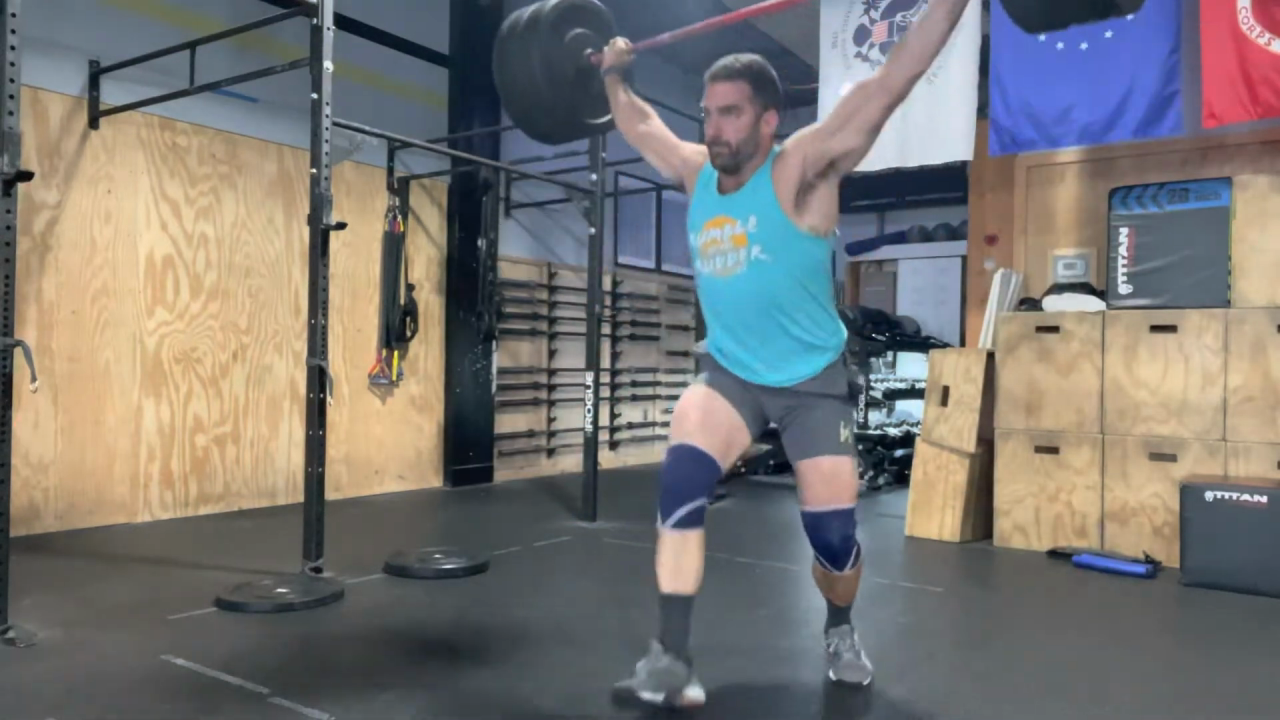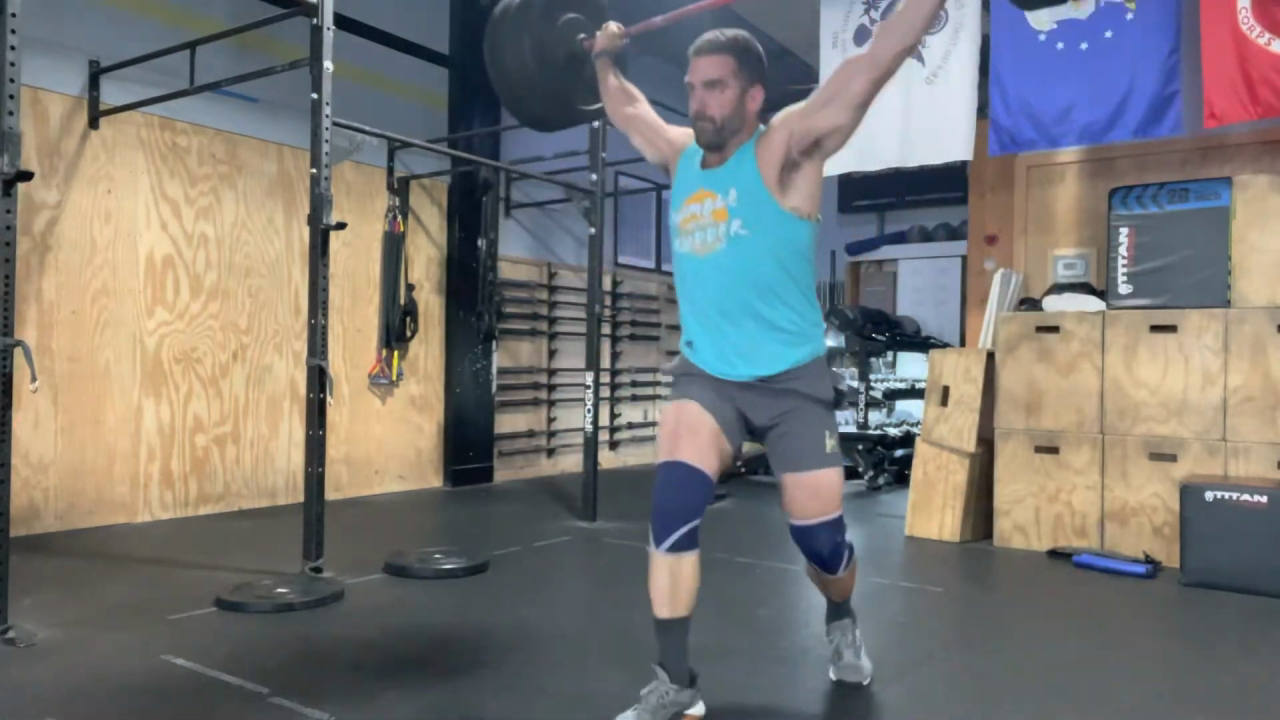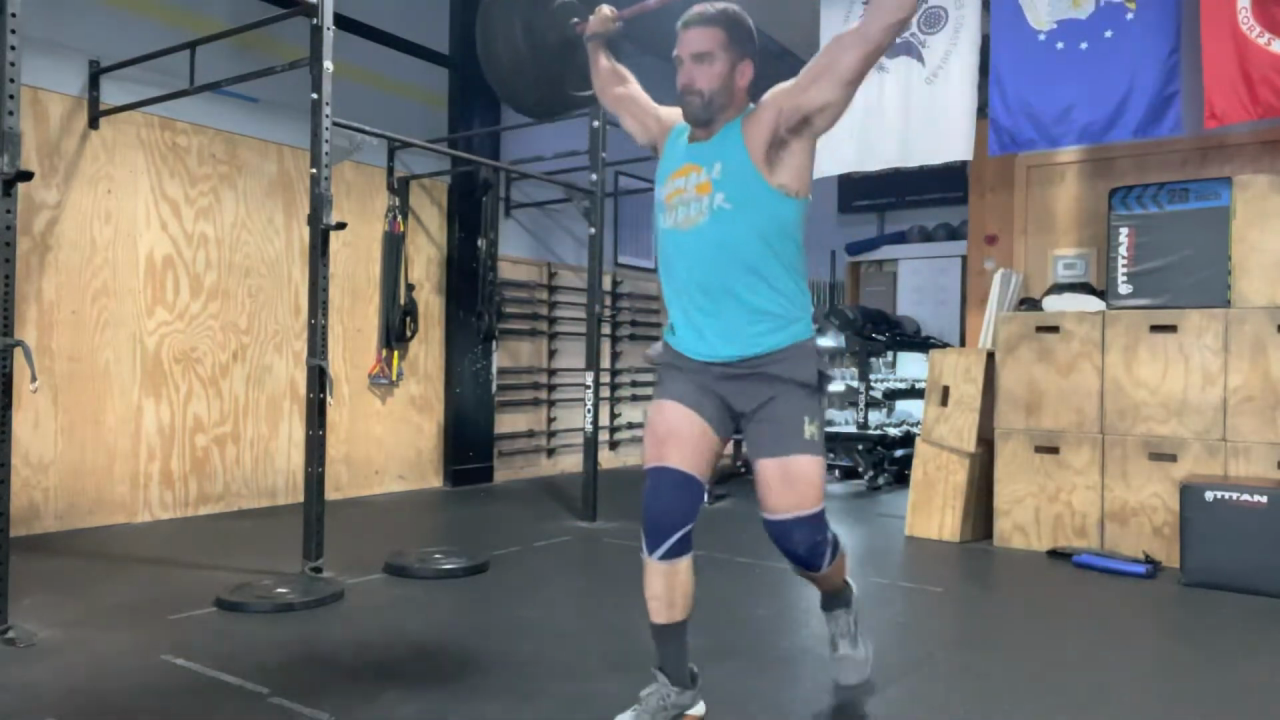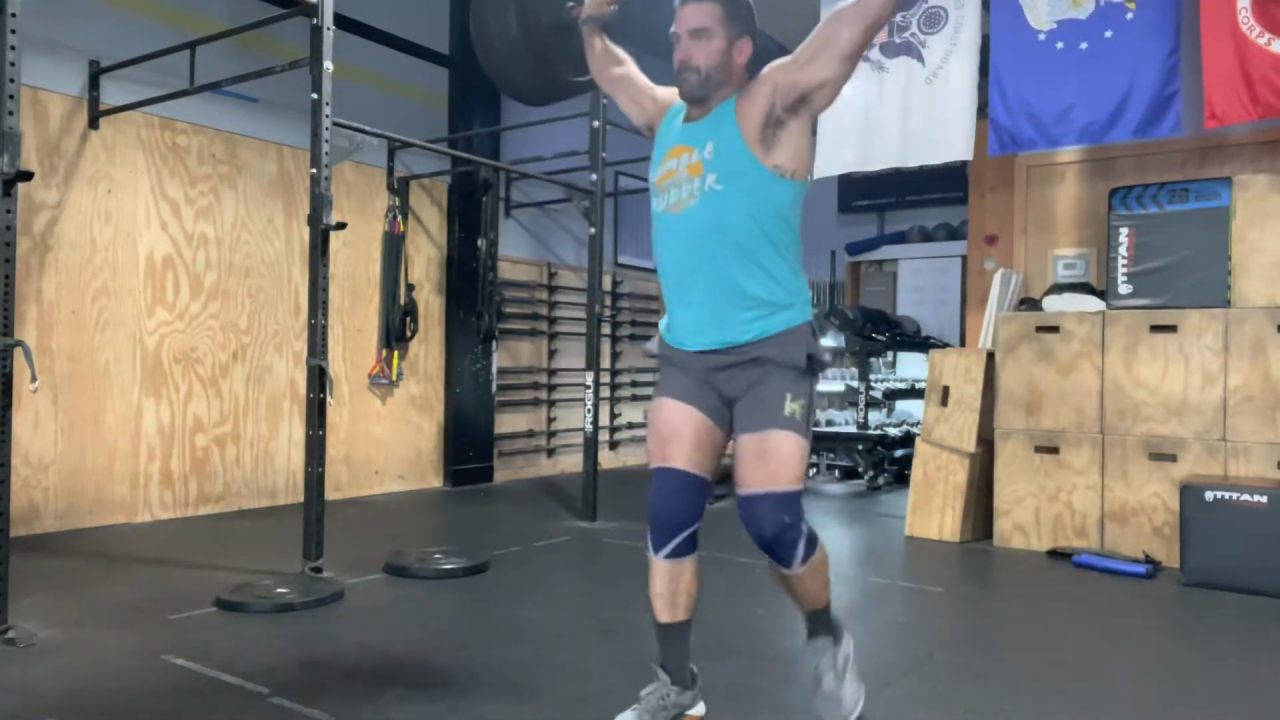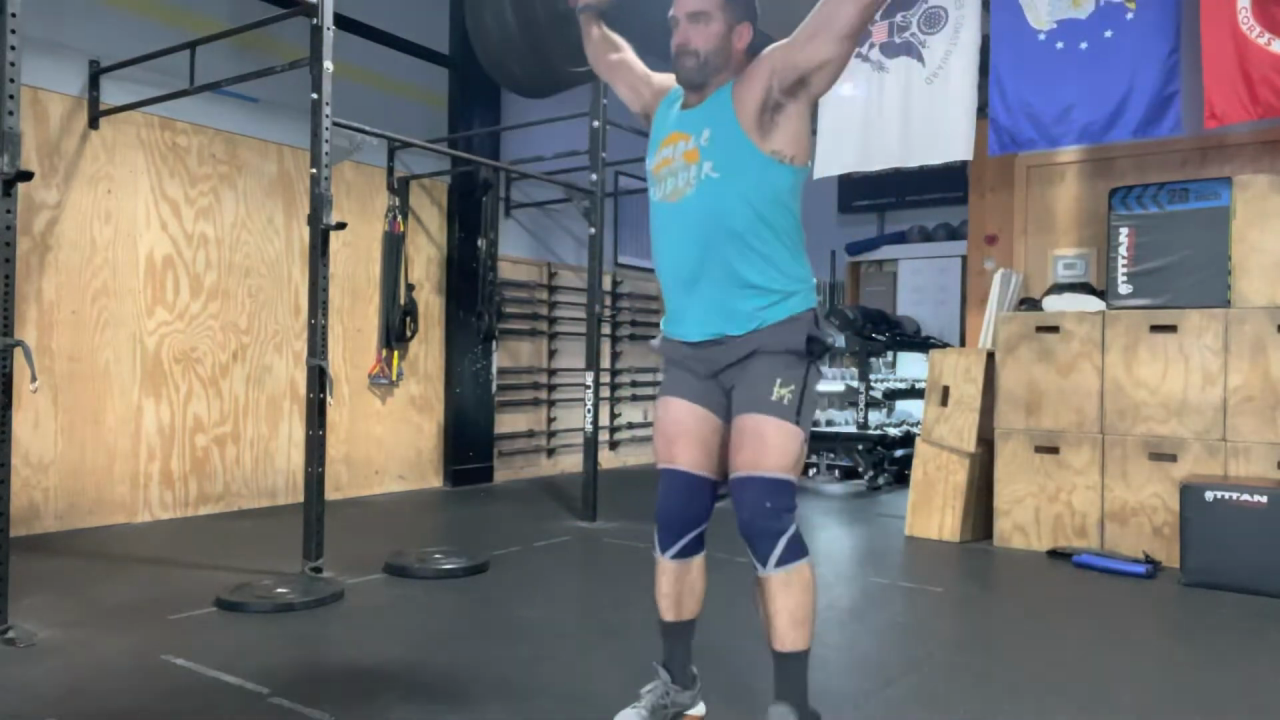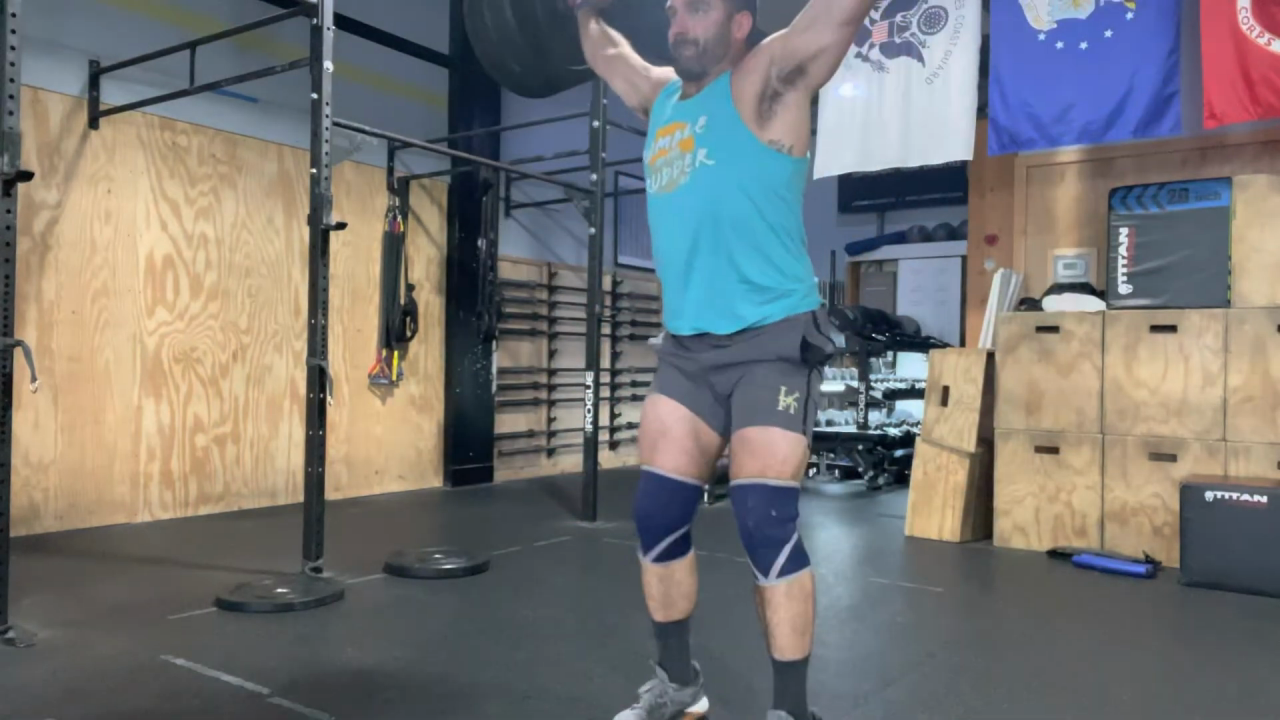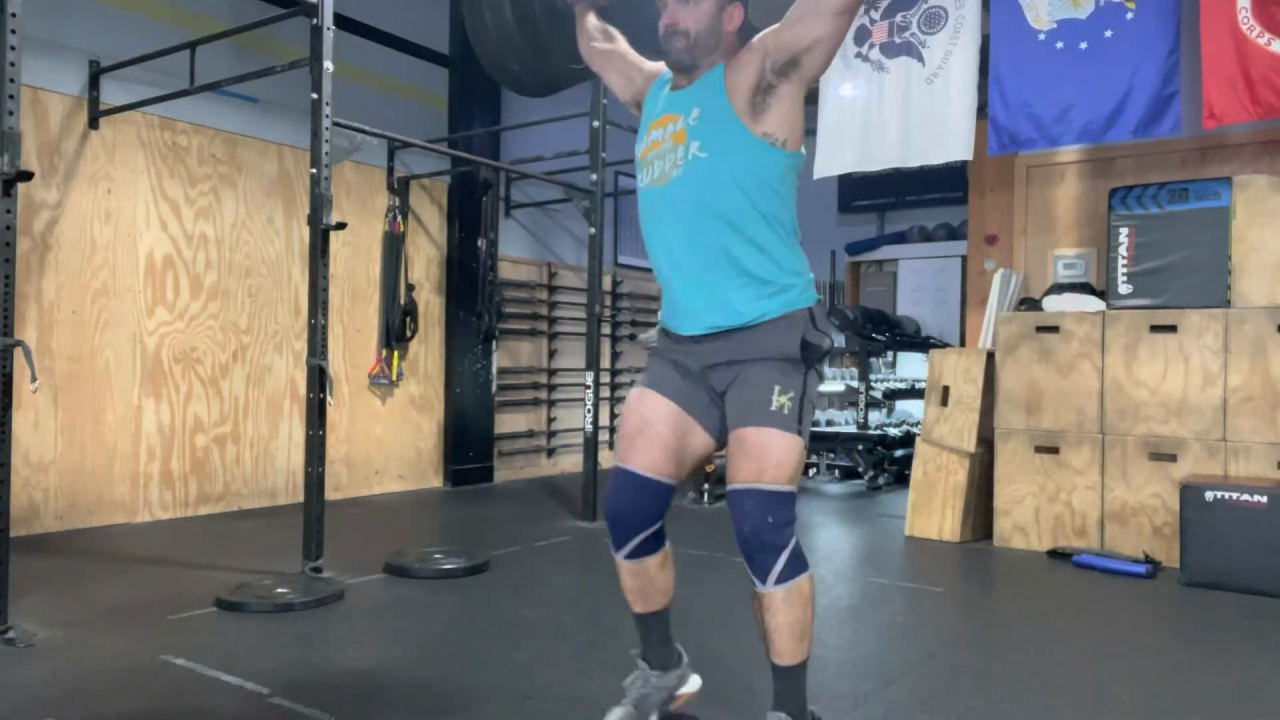
dt=0.1s
person 1, frame 1
left shoulder: (799, 170)
right shoulder: (695, 173)
left elbow: (887, 86)
right elbow: (643, 128)
right wrist: (615, 76)
left hip: (811, 379)
right hip: (726, 371)
left knee: (831, 530)
right knee: (681, 482)
left ankle: (840, 631)
right ankle: (672, 658)
person 1, frame 2
left shoulder: (787, 148)
right shoulder: (681, 154)
left elbow: (876, 63)
right elbow: (627, 111)
right wrist: (606, 59)
left hip: (792, 376)
right hip: (705, 373)
left knee: (817, 534)
right knee: (674, 507)
left ankle: (841, 623)
person 1, frame 3
left shoulder: (775, 126)
right shoulder: (669, 133)
right elbow: (618, 94)
left hip: (775, 362)
right hip: (688, 362)
left knee: (796, 529)
right knee: (664, 510)
left ankle: (840, 604)
person 1, frame 4
left shoulder: (772, 105)
right shoulder: (666, 114)
right elbow: (612, 73)
left hip: (770, 348)
right hip: (686, 351)
left knee: (772, 518)
right knee: (671, 513)
left ankle: (827, 635)
person 1, frame 5
left shoulder: (769, 90)
right shoulder: (662, 101)
right elbow: (610, 59)
left hip: (773, 337)
right hip: (689, 346)
left knee: (762, 511)
right knee: (678, 516)
person 1, frame 6
left shoulder: (768, 80)
right shoulder: (662, 95)
left hip: (773, 340)
right hip: (688, 346)
left knee: (764, 522)
right knee: (658, 512)
person 1, frame 7
left shoulder: (762, 73)
right shoulder: (655, 89)
left hip: (770, 337)
right hip: (682, 343)
left knee: (762, 526)
right knee: (630, 506)
